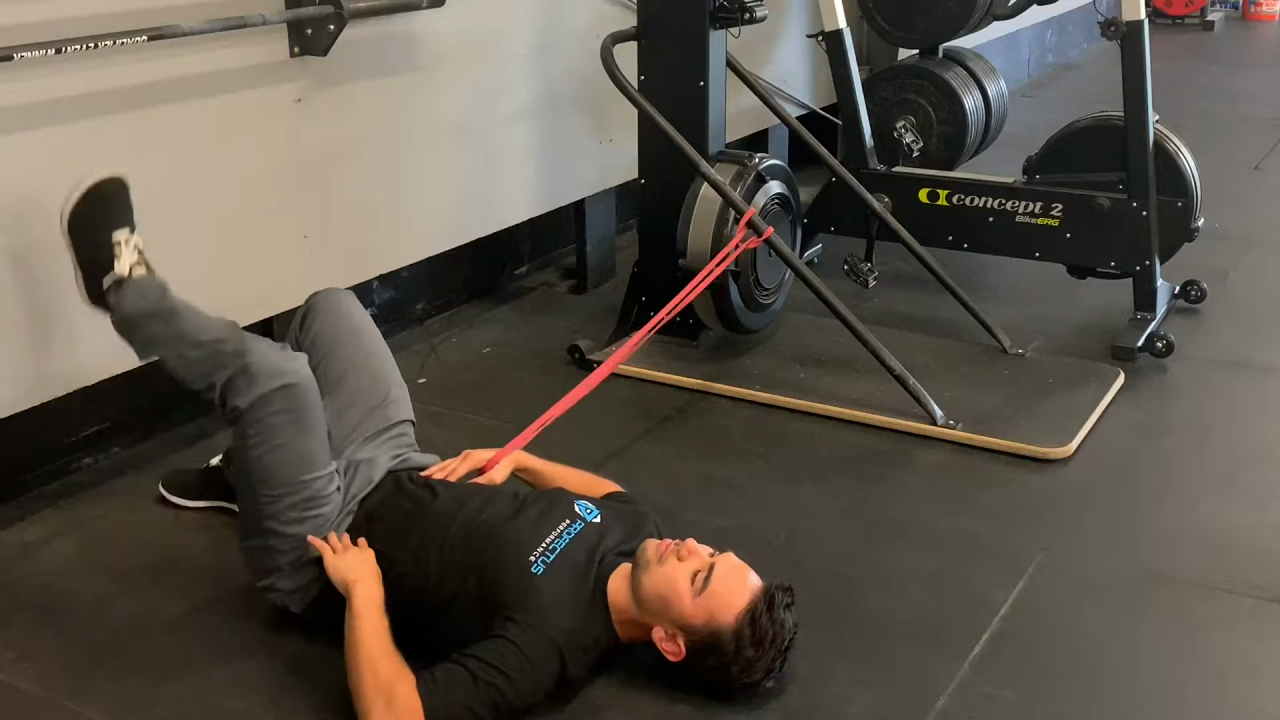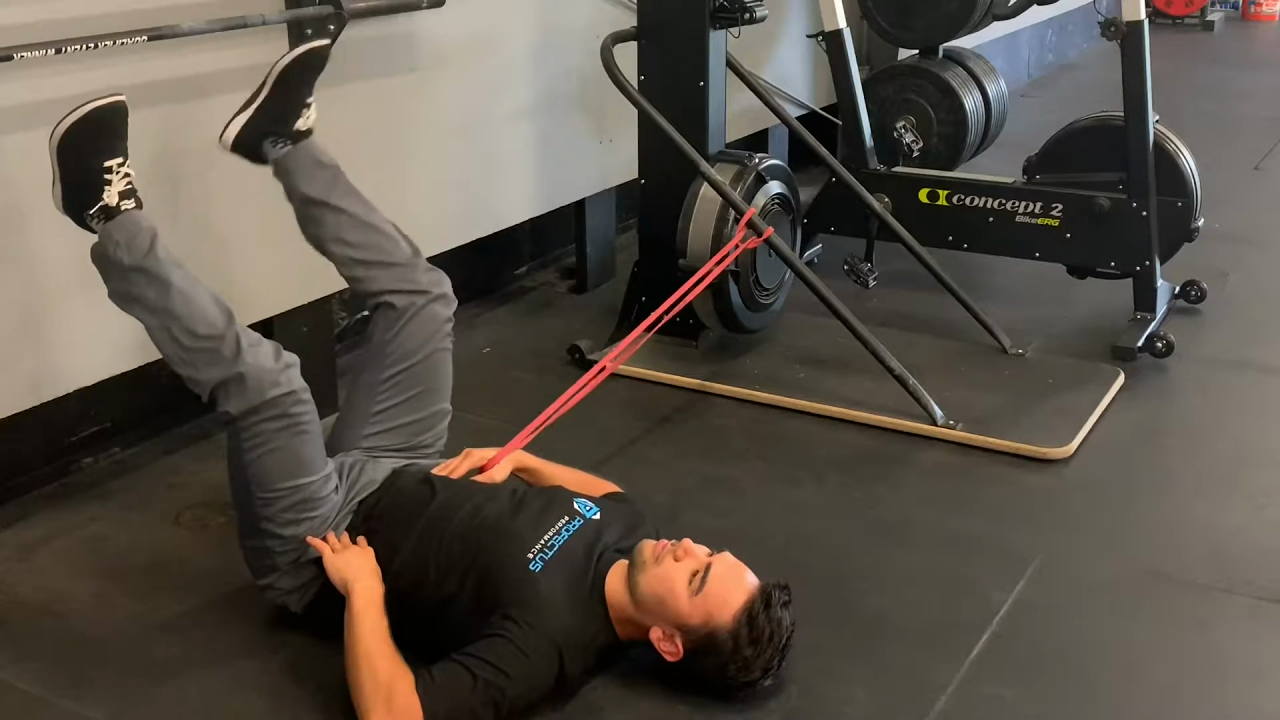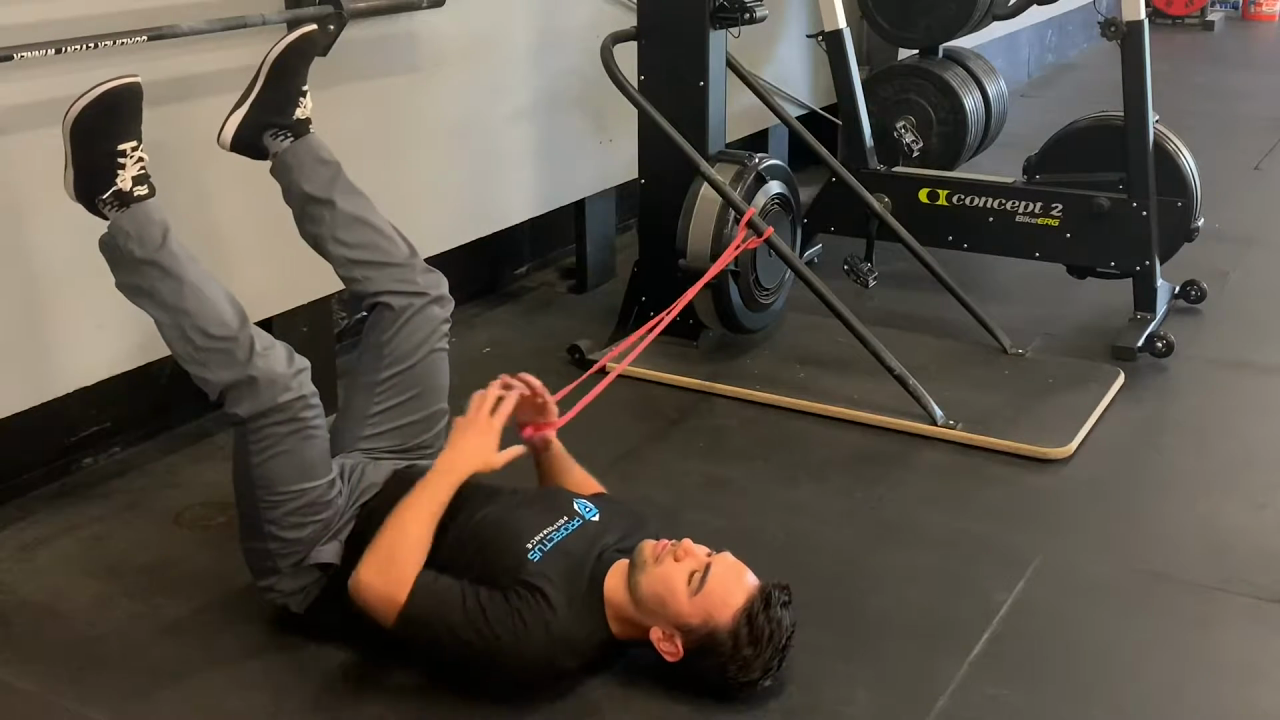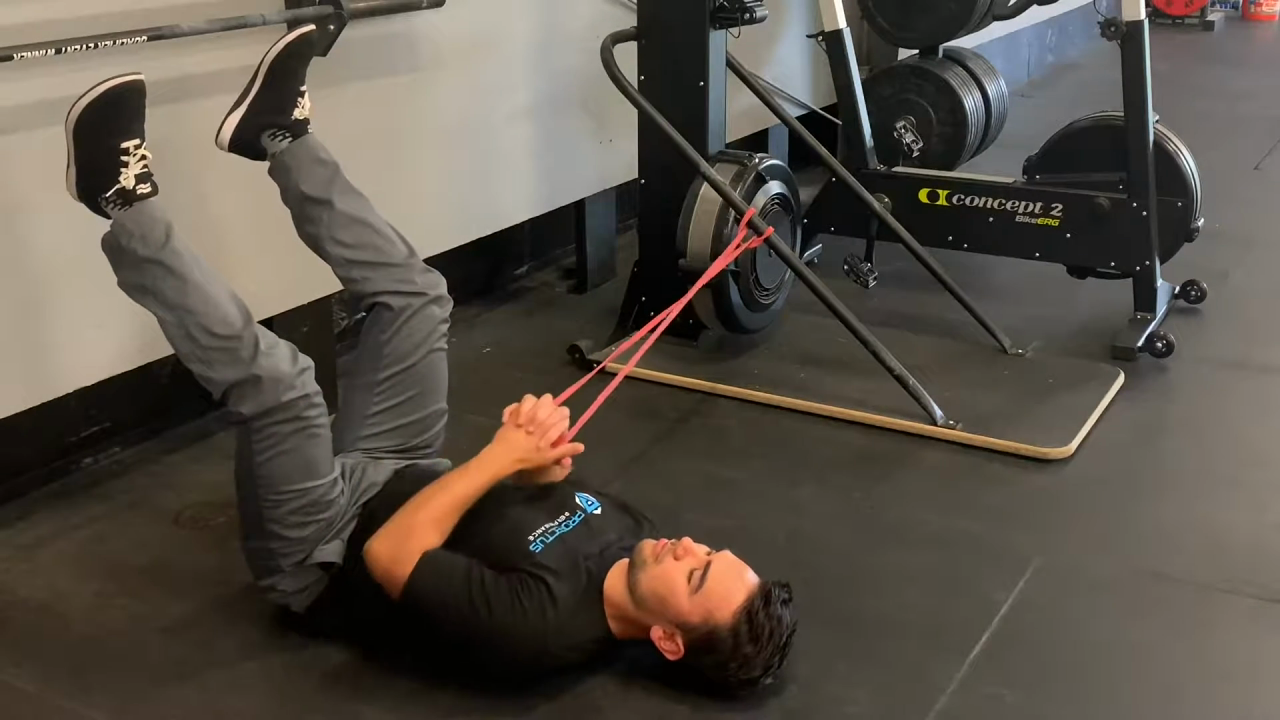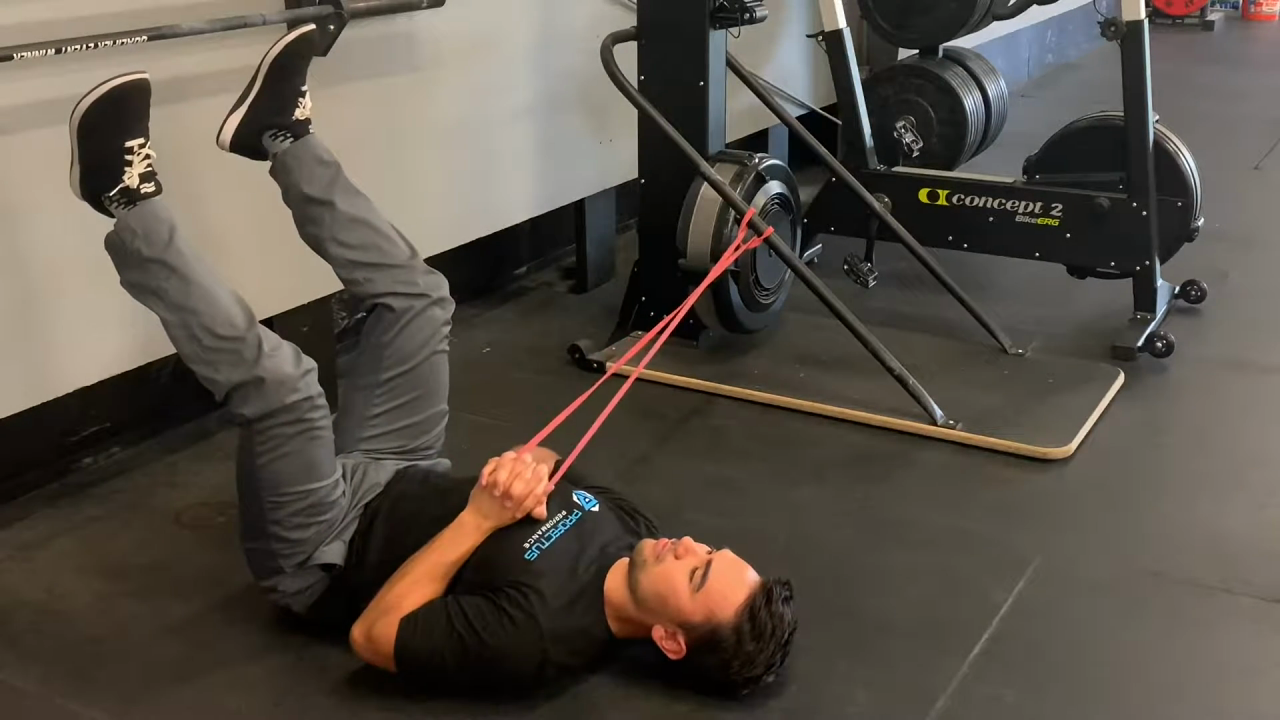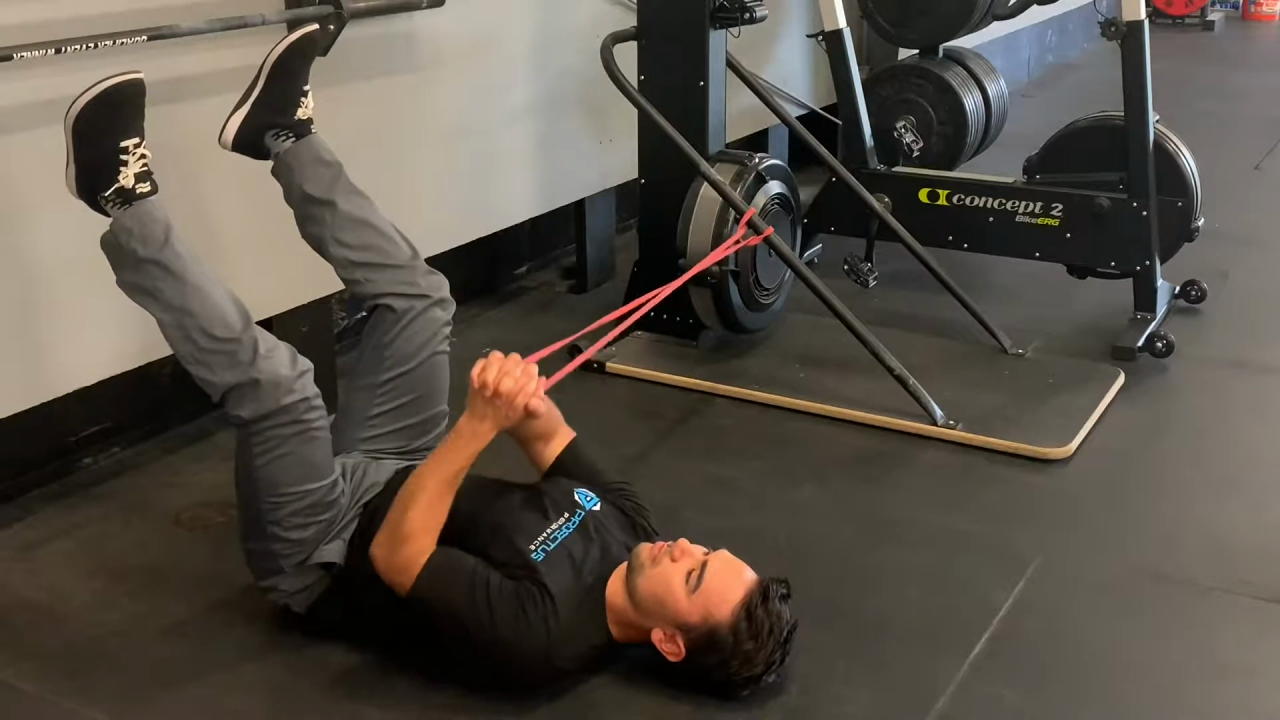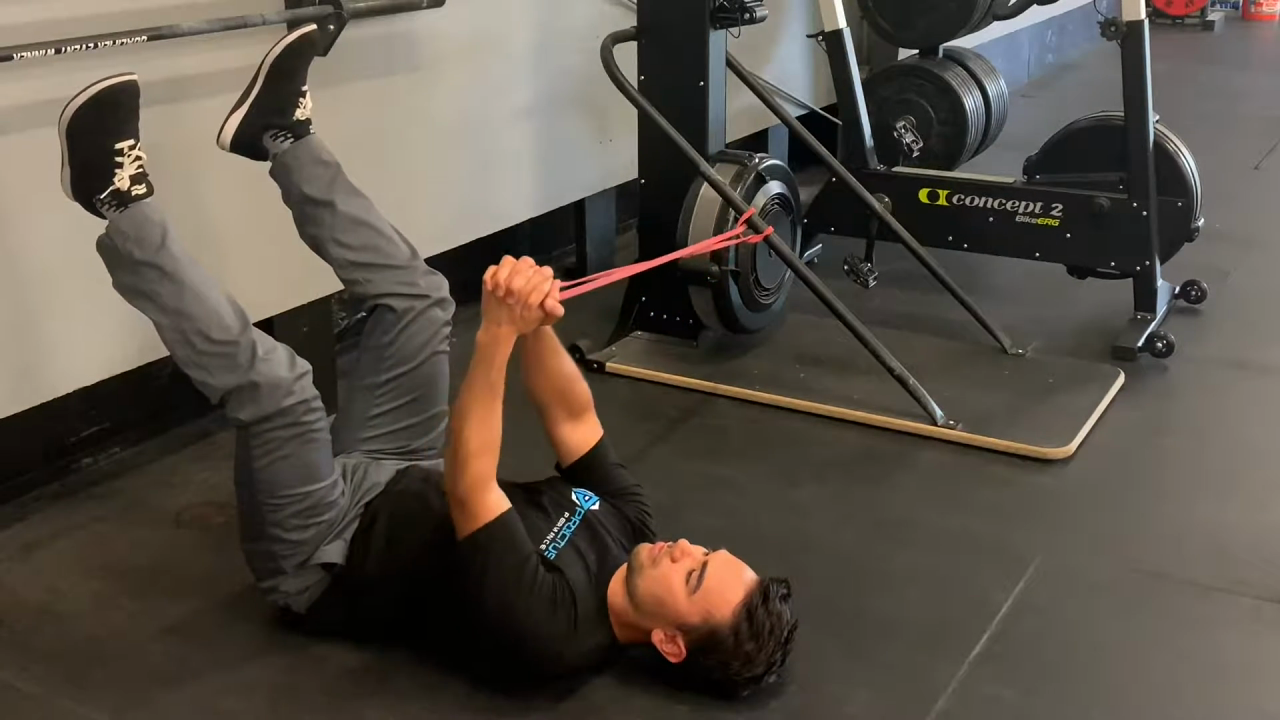
dt=0.7s
person 1, frame 1
left shoulder: (549, 641)
right shoulder: (634, 533)
right elbow: (601, 486)
left wrist: (363, 589)
right wrist: (518, 462)
left hip: (321, 548)
right hip: (398, 476)
left knee: (272, 372)
right knee: (329, 311)
left ankle: (126, 287)
right ankle: (243, 473)
person 1, frame 2
left shoulder: (551, 638)
right shoulder: (627, 539)
right elbow: (605, 490)
left wrist: (363, 588)
right wrist: (518, 460)
left hip: (320, 544)
right hip: (391, 480)
left knee: (262, 375)
right knee: (420, 293)
left ankle: (113, 219)
right ankle: (282, 139)
person 1, frame 3
left shoulder: (545, 633)
right shoulder: (626, 537)
left elbow: (377, 588)
left wrist: (455, 459)
right wrist: (544, 442)
left hip: (322, 554)
right hip: (379, 479)
left knee: (271, 377)
right knee: (416, 293)
left ankle: (125, 205)
right ankle: (281, 134)
person 1, frame 4
left shoulder: (544, 628)
right shoulder: (625, 532)
left elbow: (386, 560)
right elbow: (552, 479)
left wrist: (500, 457)
right wrist: (536, 443)
left hip: (322, 550)
right hip: (391, 477)
left knee: (273, 375)
right knee: (414, 293)
left ankle: (128, 204)
right ankle: (278, 135)
person 1, frame 5
left shoulder: (543, 634)
right shoulder: (624, 528)
left elbow: (375, 637)
right elbow: (546, 463)
left wrist: (477, 517)
right wrist: (522, 469)
left hip: (320, 554)
right hip: (395, 478)
left knee: (277, 378)
right knee: (415, 294)
left ankle: (132, 203)
right ankle: (282, 137)
person 1, frame 6
left shoulder: (544, 636)
right shoulder: (623, 525)
left elbow: (395, 557)
right elbow: (548, 435)
left wrist: (477, 420)
right wrist: (519, 401)
left hip: (321, 554)
right hip: (384, 476)
left knee: (272, 378)
right knee: (416, 295)
left ankle: (126, 201)
right ankle: (283, 135)
person 1, frame 7
left shoulder: (555, 633)
right shoulder: (625, 526)
left elbow: (468, 490)
right elbow: (574, 420)
left wrist: (498, 335)
right wrist: (537, 327)
left hip: (320, 555)
right hip: (389, 481)
left knee: (273, 380)
right knee: (418, 297)
left ankle: (123, 203)
right ankle: (281, 137)
